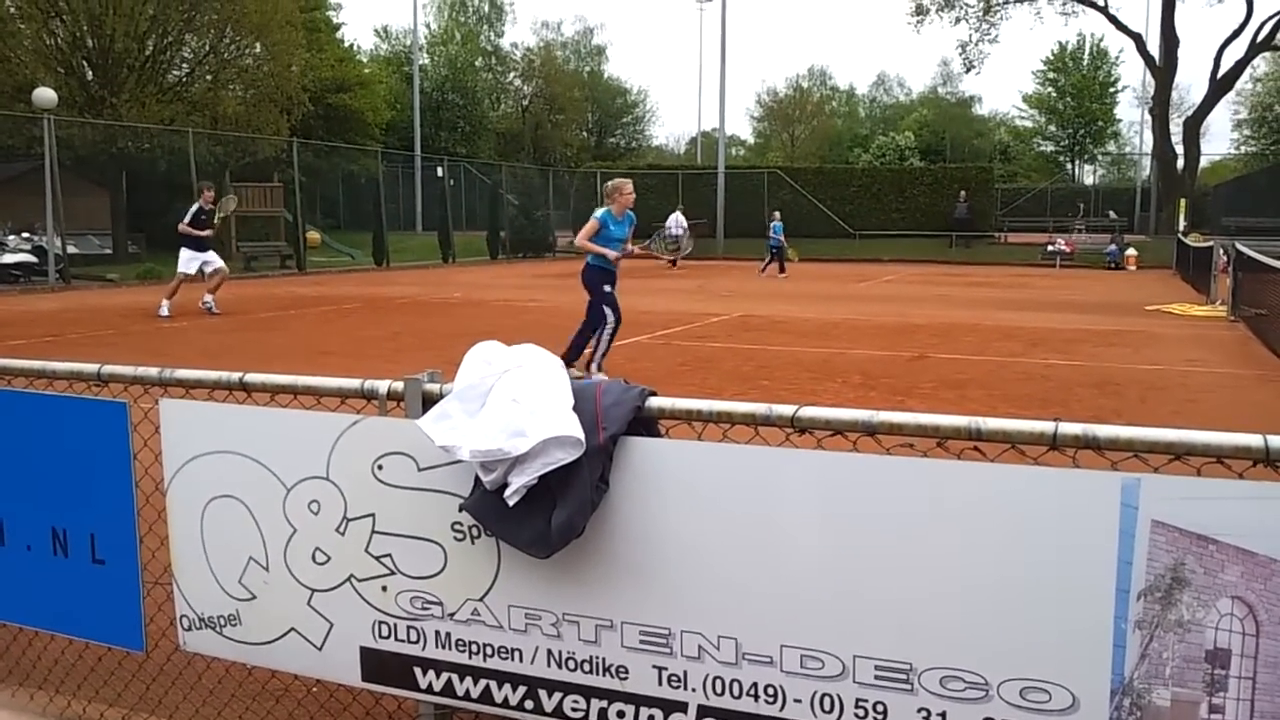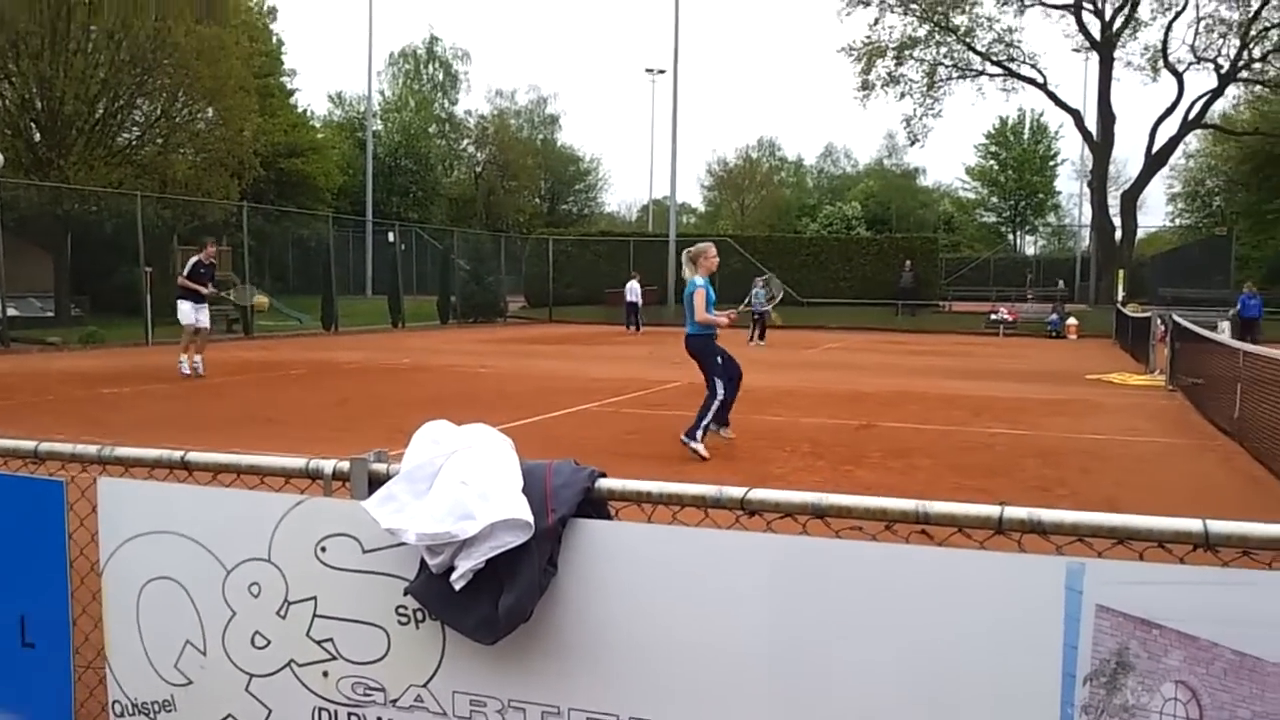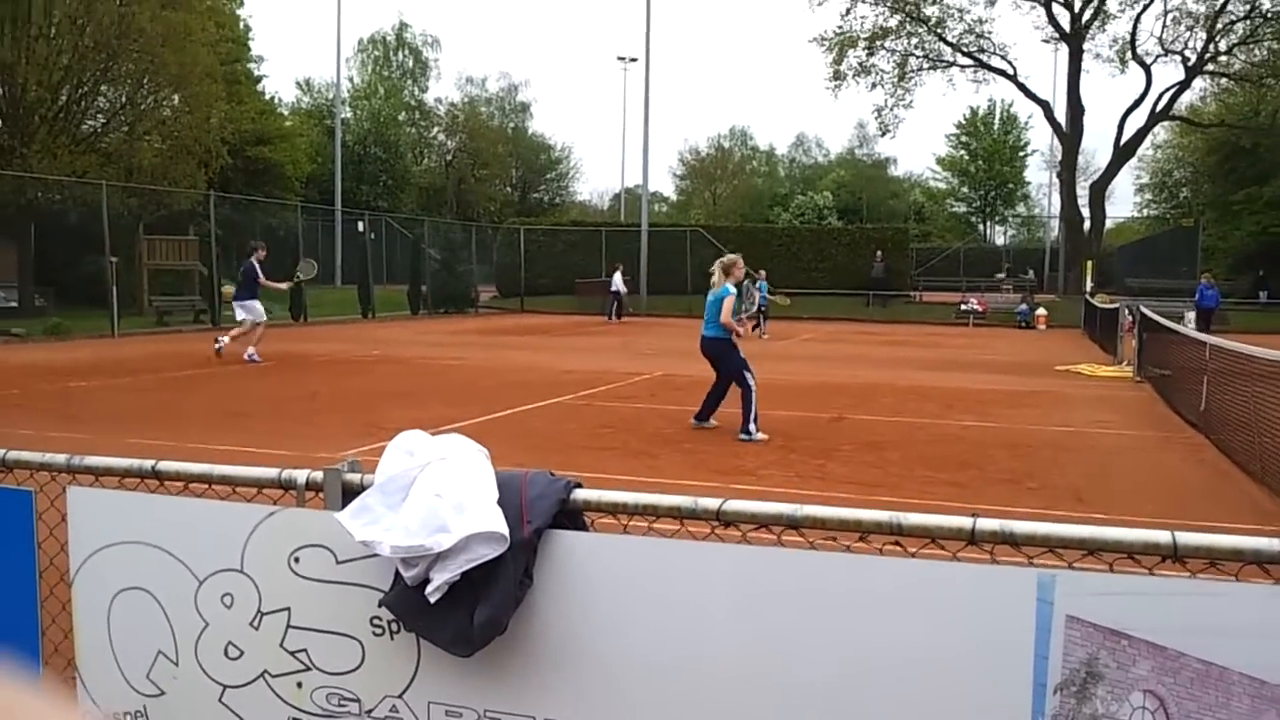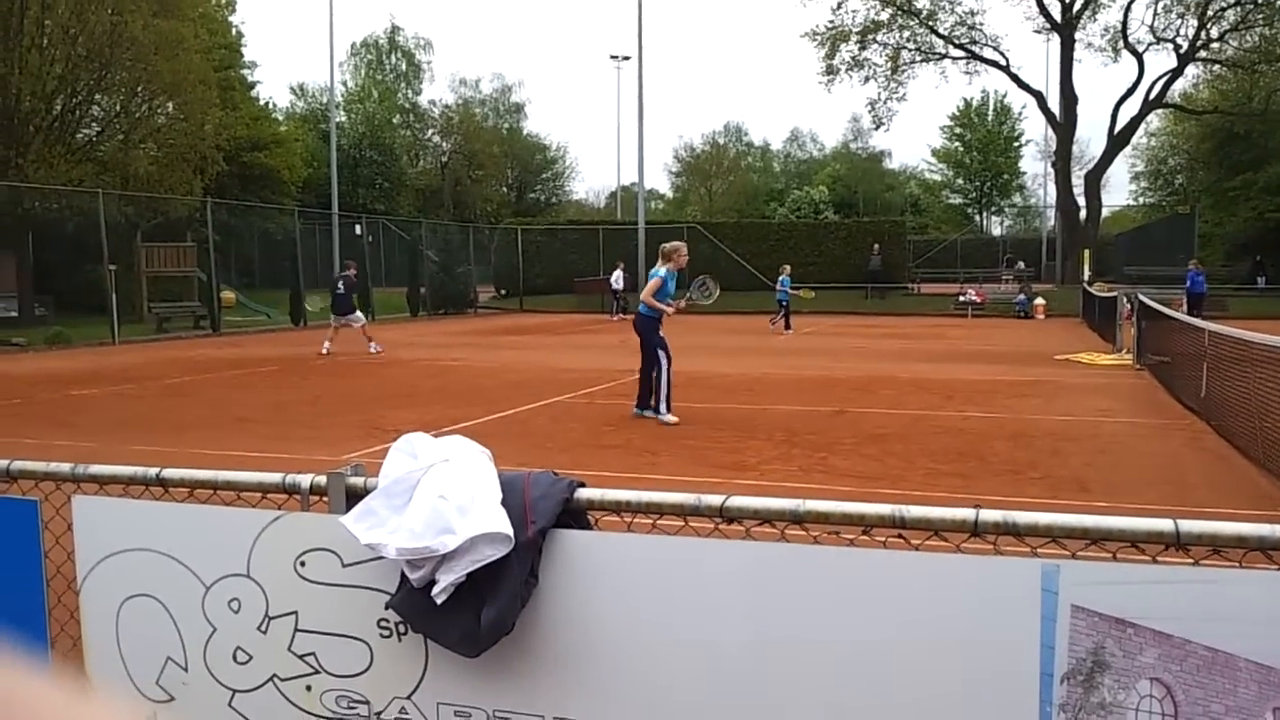
dt=0.7s
person 1, frame 1
left shoulder: (630, 218)
right shoulder: (602, 216)
right elbow: (579, 241)
left wrist: (633, 250)
right wrist: (606, 252)
left hip: (609, 274)
right hip: (595, 272)
left knee: (593, 321)
right knee: (611, 320)
left ankle: (567, 362)
right ankle: (594, 368)
person 1, frame 2
left shoulder: (703, 281)
right shoulder: (698, 284)
right elbow: (700, 317)
left wrist: (722, 315)
right wrist: (720, 321)
left hip: (706, 340)
right hip: (700, 341)
left knee: (735, 374)
right knee: (718, 391)
left ankle: (718, 422)
right ankle: (694, 435)
person 1, frame 3
left shoulder: (716, 289)
right shoulder: (730, 291)
right elbow: (724, 320)
left wrist: (732, 324)
right wrist: (736, 329)
left hip: (708, 342)
right hip: (720, 343)
left knee: (724, 379)
right knee: (747, 384)
left ankle: (701, 417)
right ankle: (749, 430)
person 1, frame 4
left shoulder: (673, 273)
right shoulder: (661, 273)
right elbow: (644, 297)
left wrist: (674, 304)
right wrist: (665, 309)
left hip: (650, 321)
right hip: (646, 321)
left knee: (650, 364)
right knee: (663, 363)
left ankle: (642, 406)
right ankle: (662, 410)
